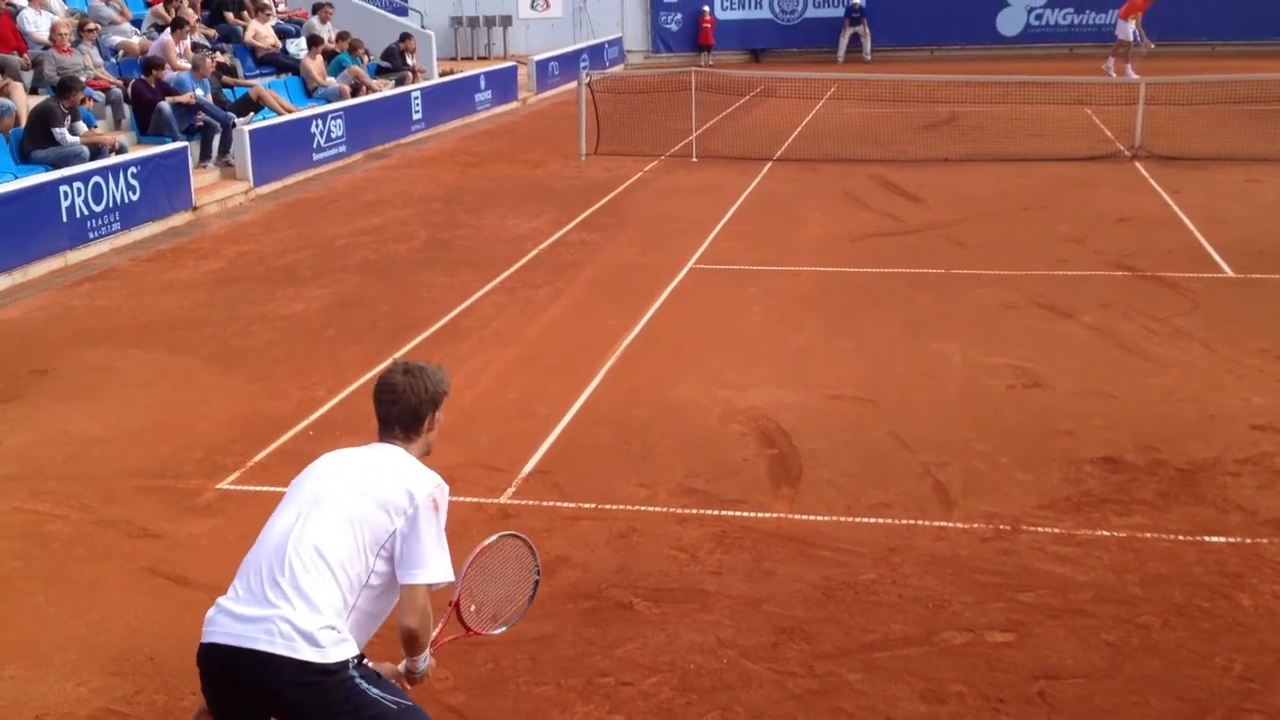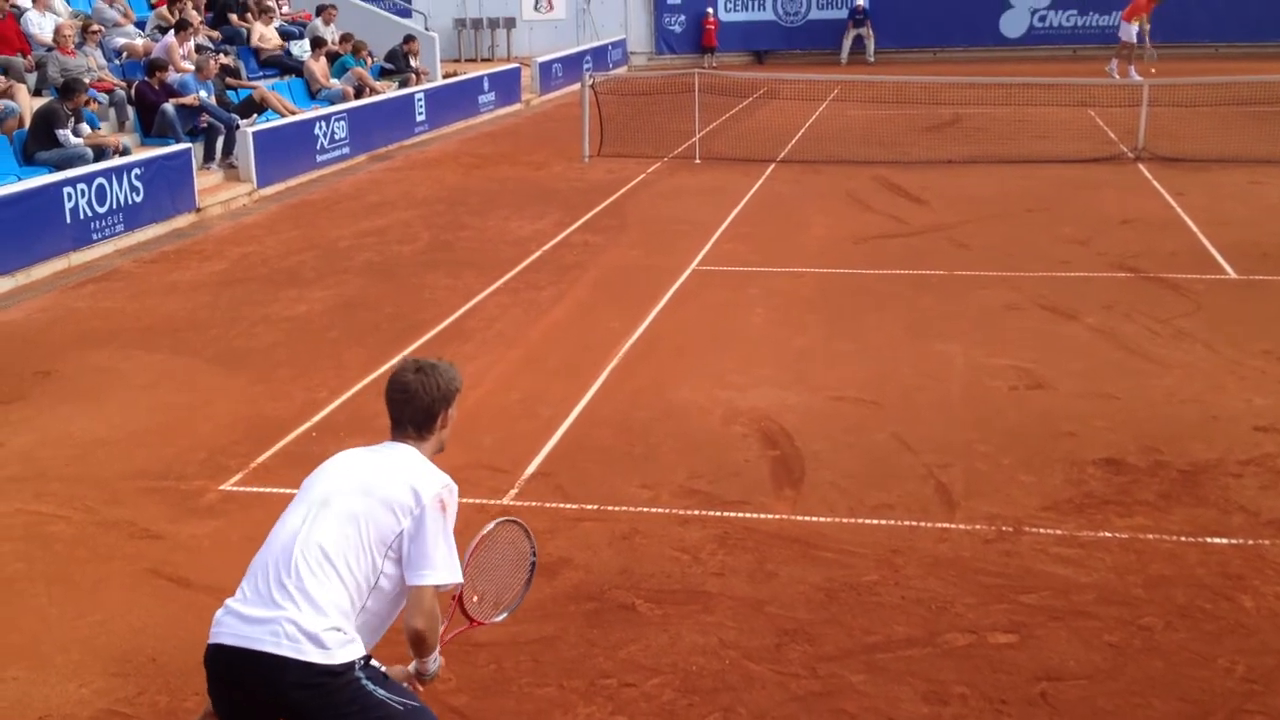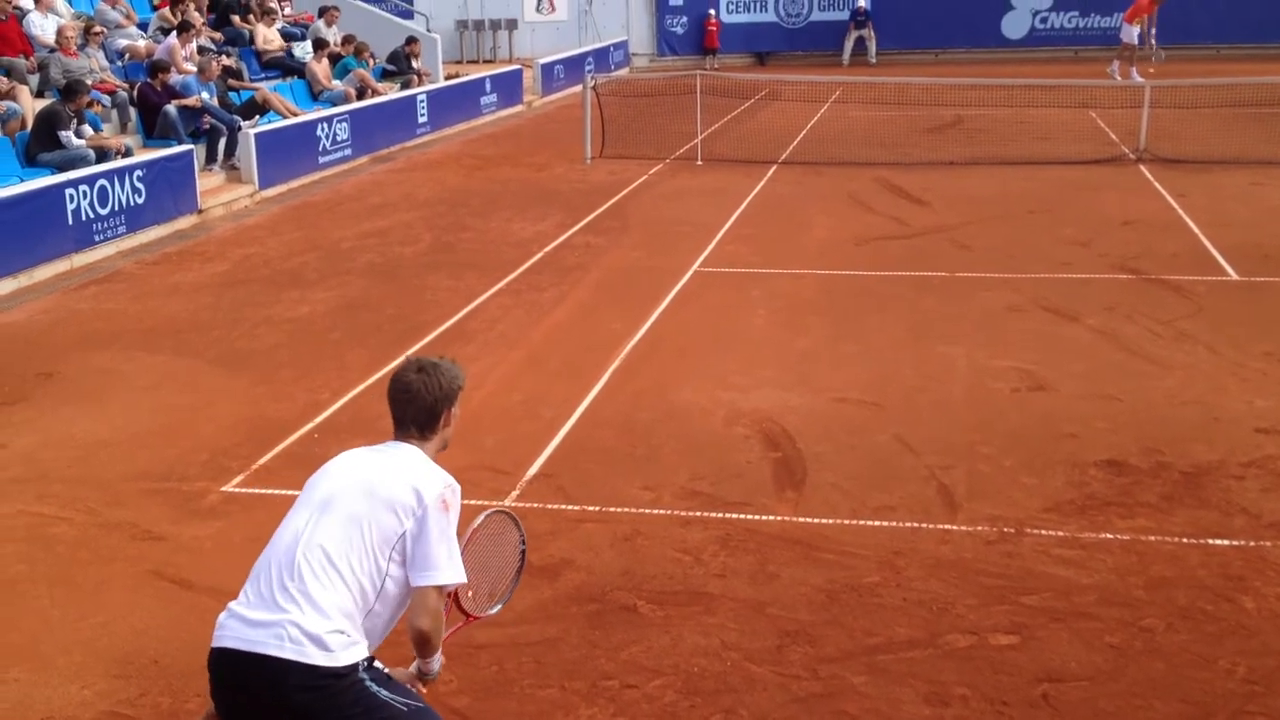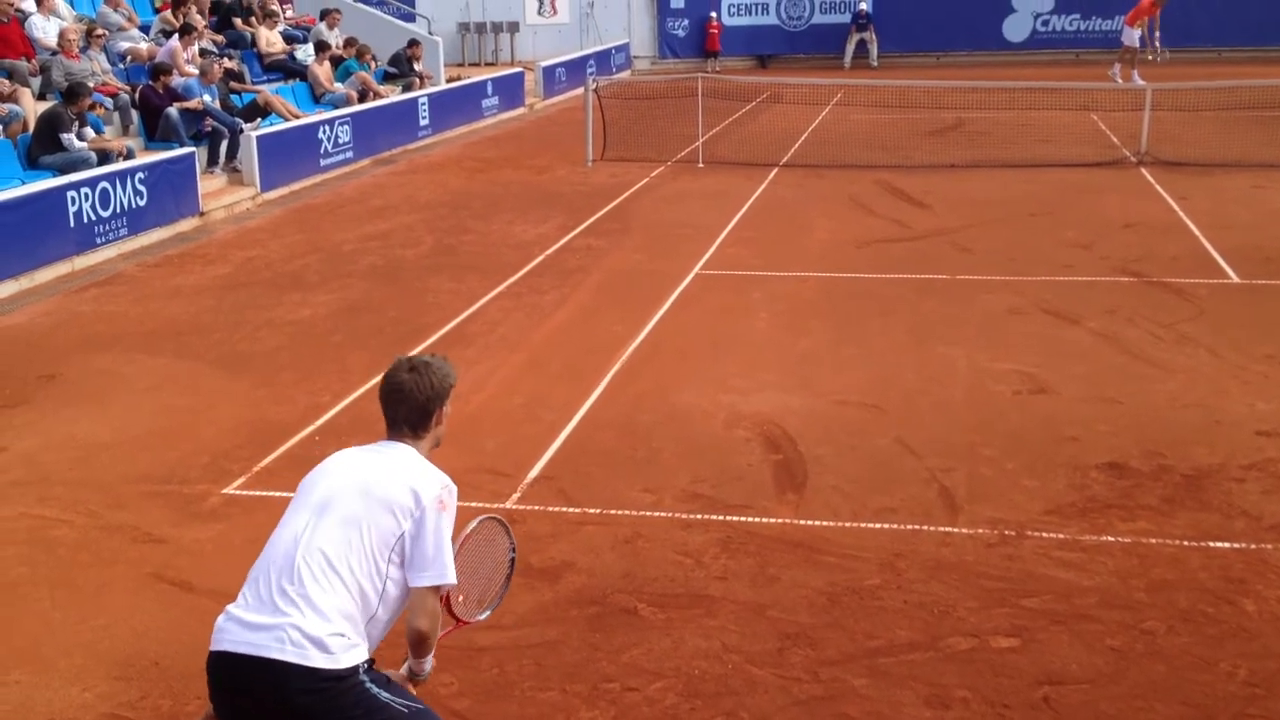
dt=0.1s
person 1, frame 1
left shoulder: (327, 462)
right shoulder: (422, 485)
right elbow: (412, 619)
left wrist: (367, 670)
right wrist: (419, 663)
left hip: (222, 640)
right hip: (299, 655)
person 1, frame 2
left shoulder: (340, 462)
right shoulder: (431, 485)
right elbow: (419, 620)
left wrist: (377, 672)
right wrist: (427, 664)
left hip: (229, 644)
right hip: (306, 659)
person 1, frame 3
left shoulder: (343, 463)
right shoulder: (434, 485)
right elbow: (424, 620)
left wrist: (378, 673)
right wrist: (429, 664)
left hip: (233, 646)
right hip: (309, 660)
person 1, frame 4
left shoulder: (335, 463)
right shoulder: (430, 486)
right elbow: (422, 621)
left wrist: (377, 676)
right wrist: (420, 666)
left hip: (231, 649)
right hip: (310, 664)
